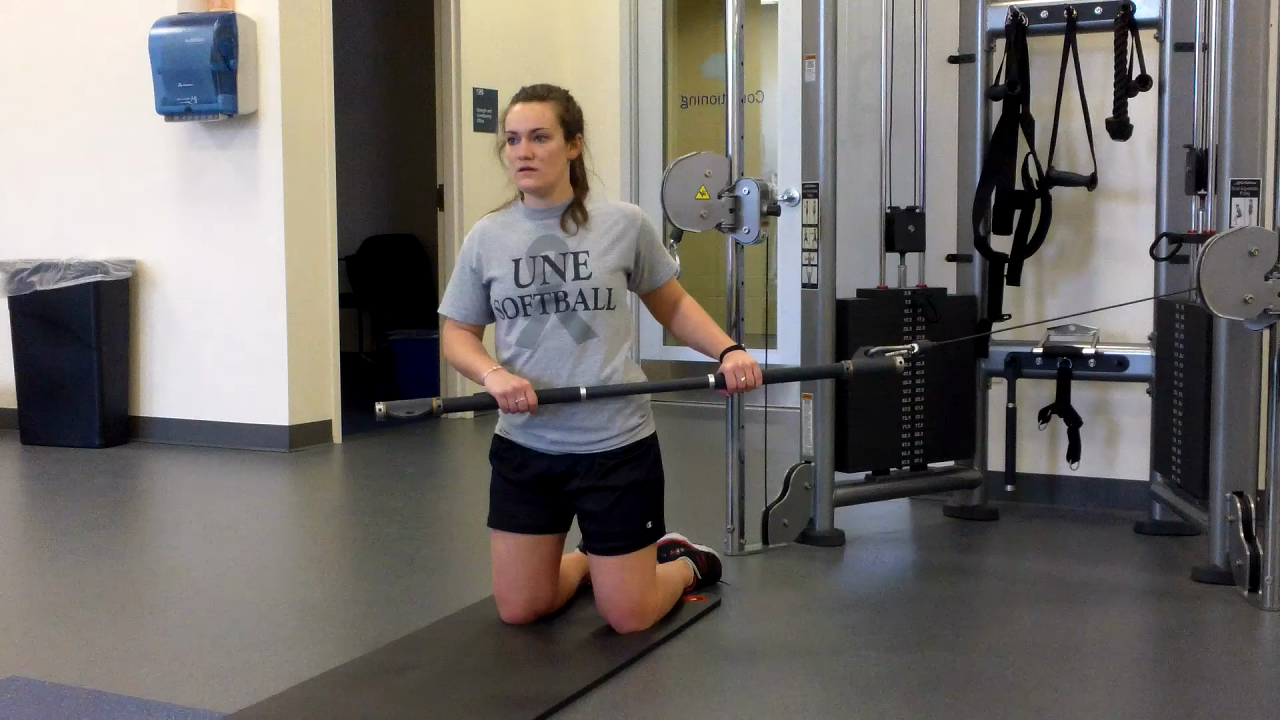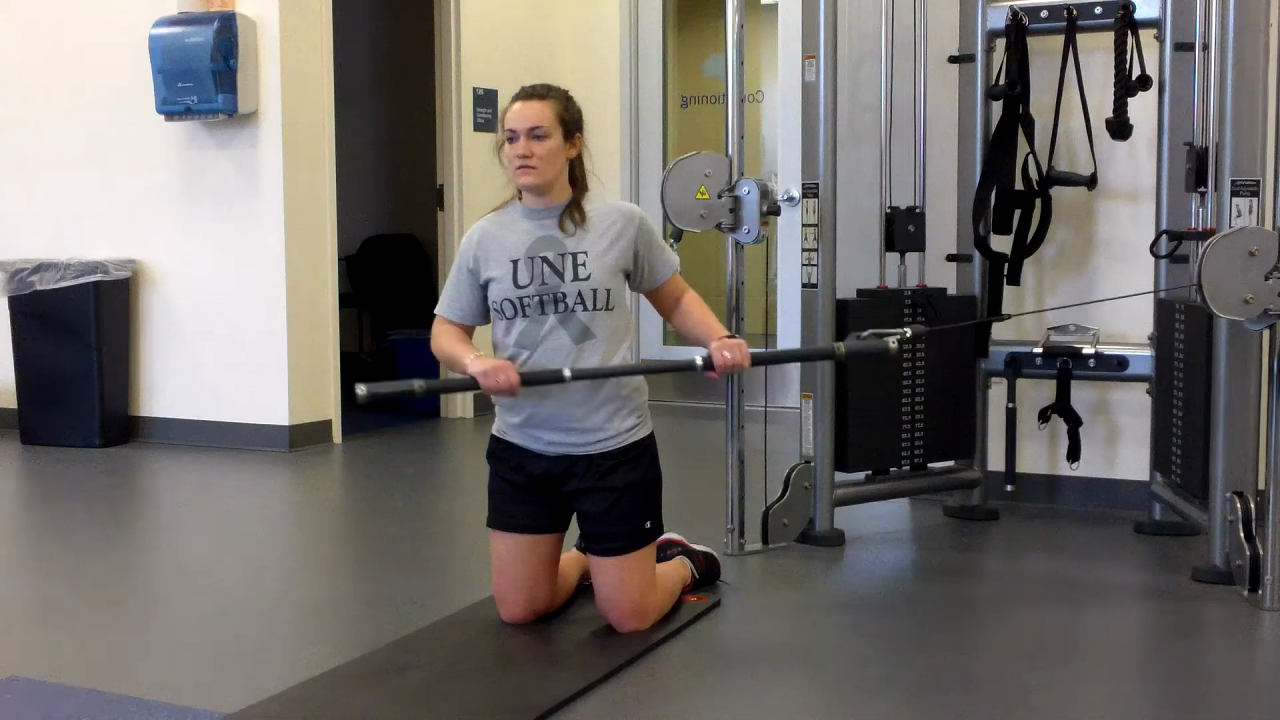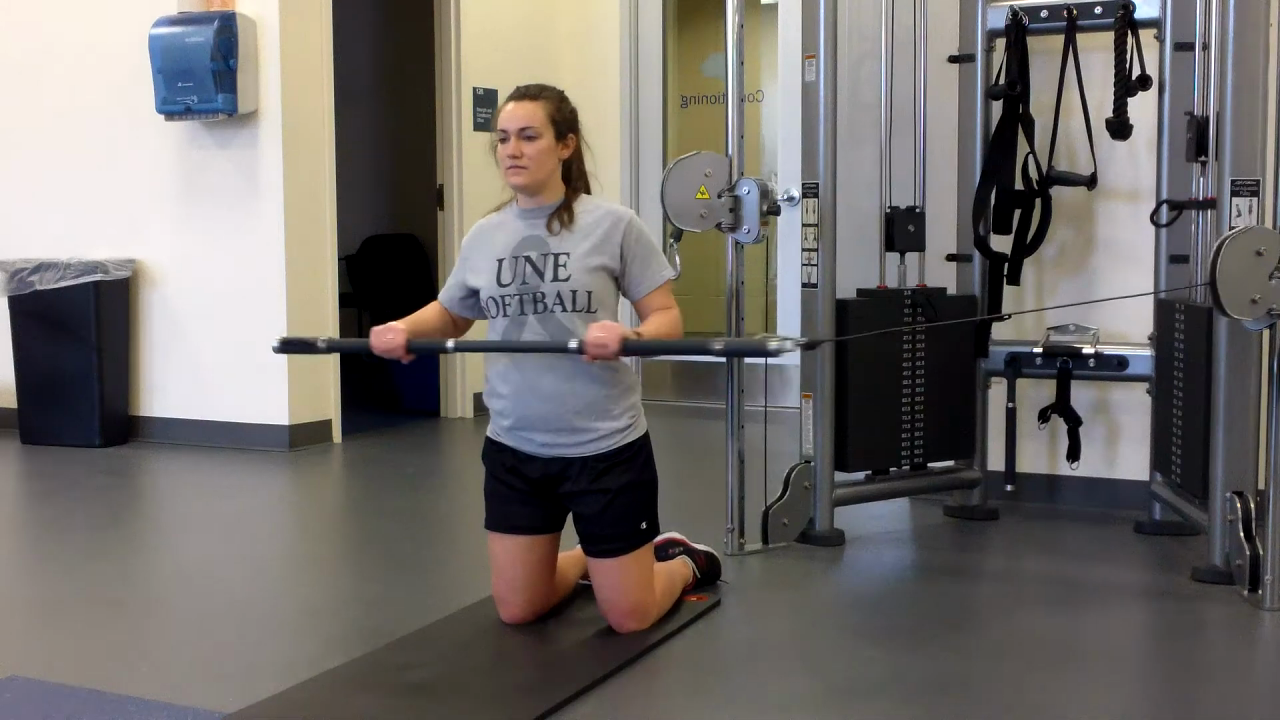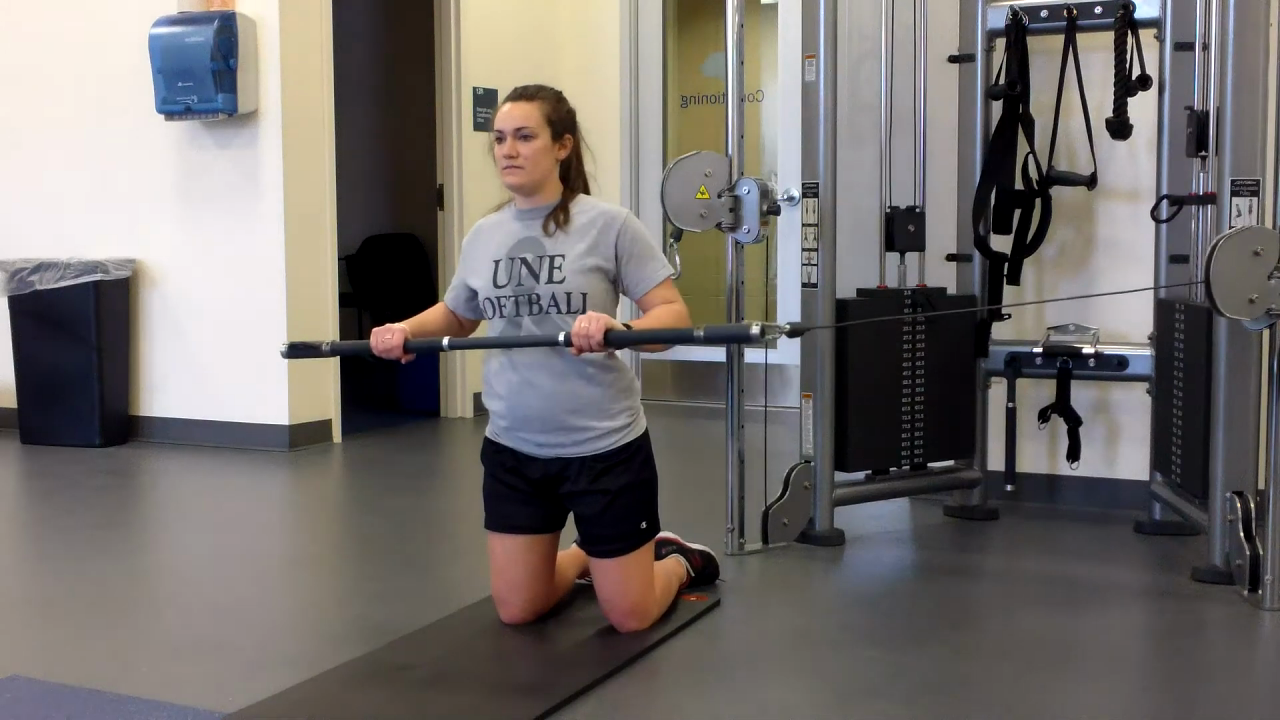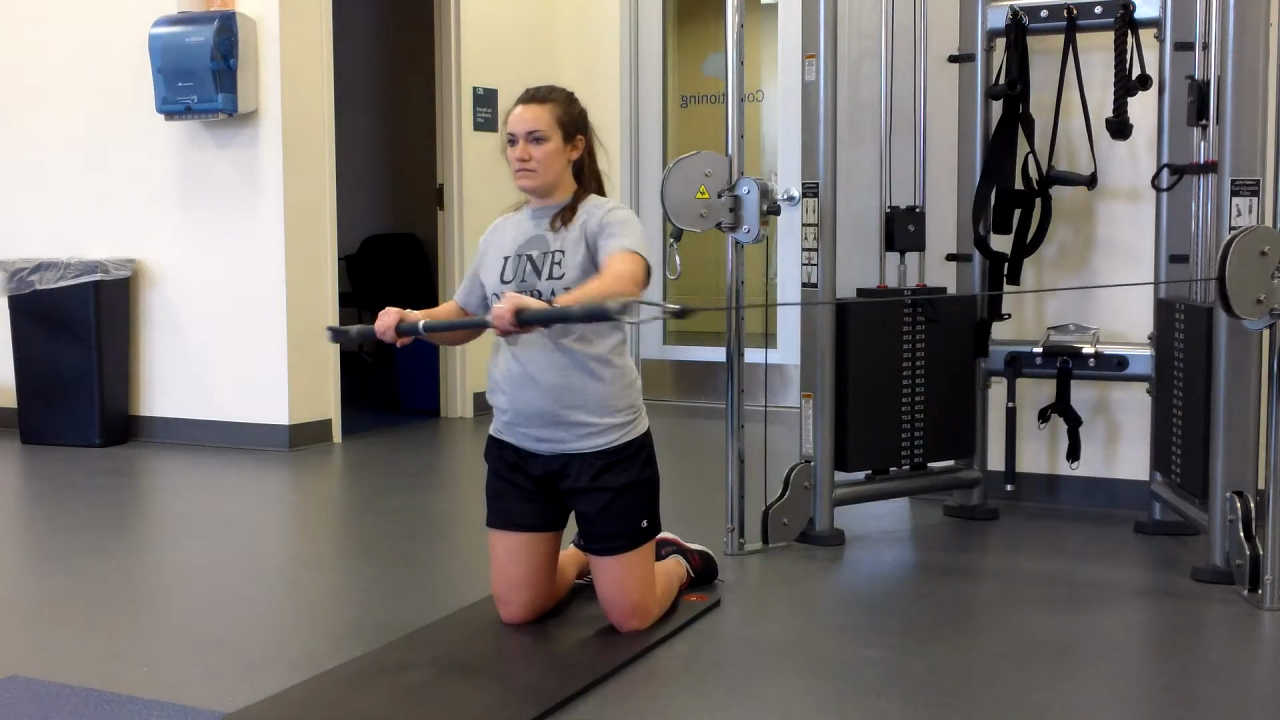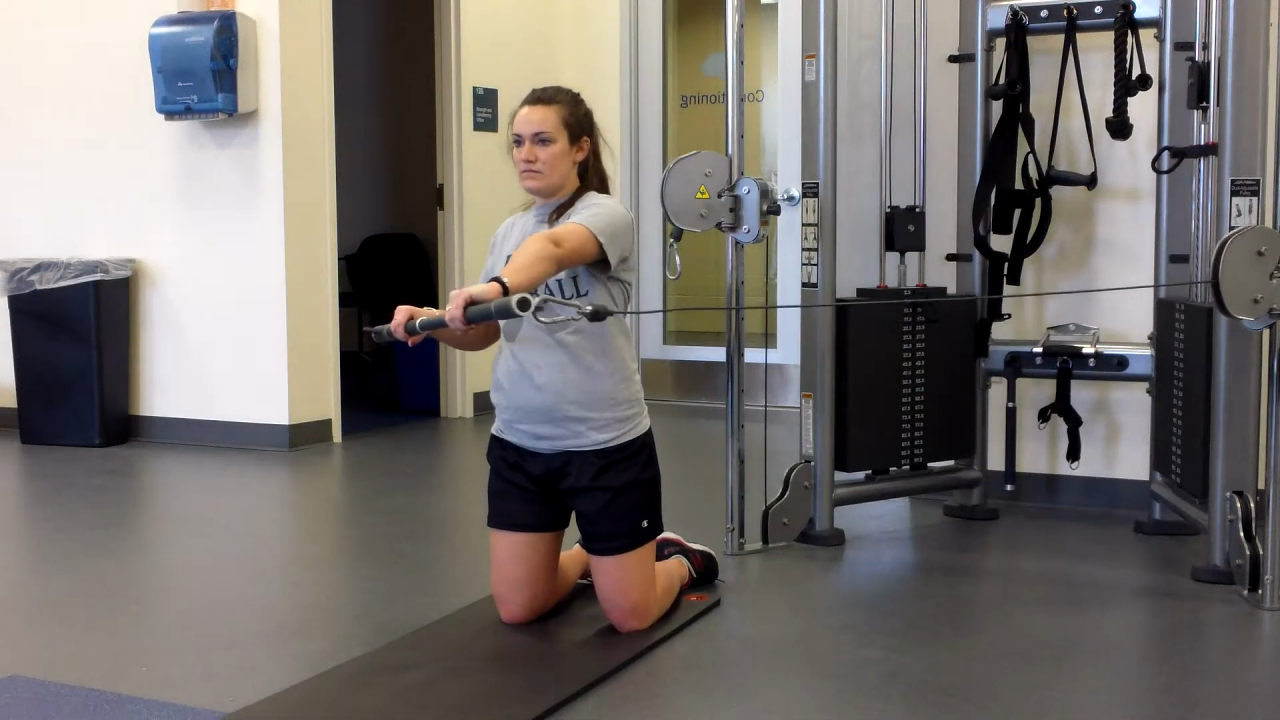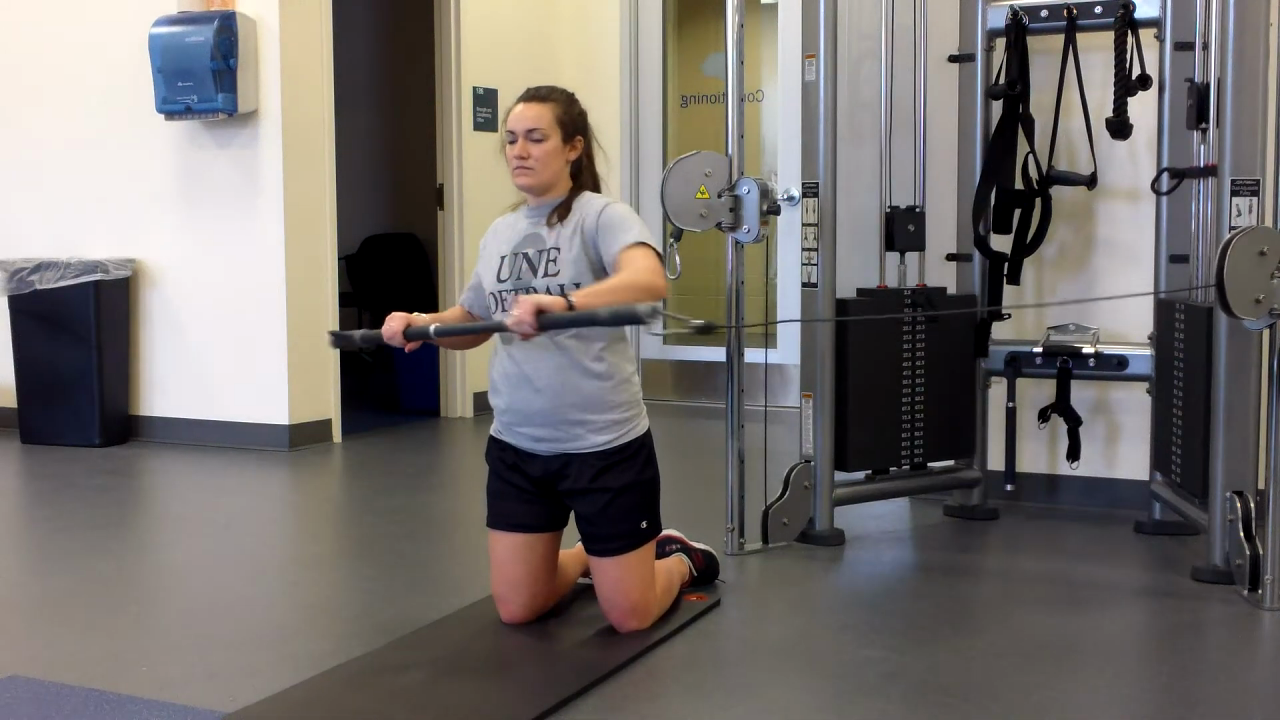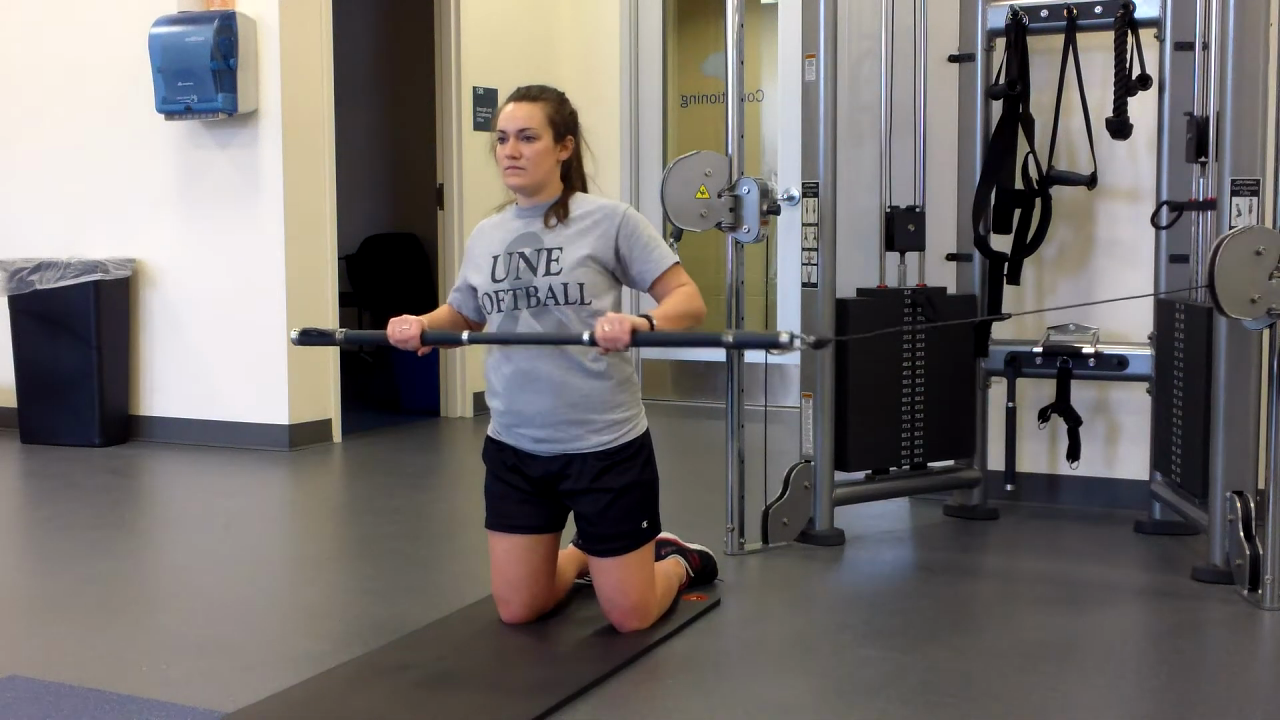
dt=0.4s
person 1, frame 1
left shoulder: (624, 224)
right shoulder: (486, 237)
left elbow: (672, 305)
right elbow: (457, 334)
left wrist: (728, 351)
right wrist: (492, 374)
left hip: (615, 444)
right hip: (524, 447)
left knee: (629, 617)
right knee: (519, 610)
left ankle: (686, 562)
right ankle: (591, 561)
person 1, frame 2
left shoulder: (622, 223)
right shoulder: (483, 238)
left elbow: (675, 298)
right elbow: (447, 330)
left wrist: (718, 338)
right wrist: (472, 359)
left hip: (612, 445)
right hip: (521, 448)
left knee: (630, 617)
right knee: (519, 611)
left ankle: (685, 562)
right ankle: (585, 557)
person 1, frame 3
left shoulder: (614, 225)
right shoulder: (483, 236)
left elbow: (667, 320)
right elbow: (451, 315)
left wrist: (628, 335)
right wrist: (404, 328)
left hip: (605, 446)
right hip: (514, 448)
left knee: (629, 617)
right knee: (517, 610)
left ankle: (681, 561)
right ankle: (587, 560)
person 1, frame 4
left shoulder: (610, 226)
right shoulder: (482, 236)
left elbow: (673, 315)
right elbow: (456, 317)
left wrist: (618, 329)
right wrist: (406, 330)
left hip: (603, 446)
right hip: (512, 449)
left knee: (629, 616)
right knee: (517, 611)
left ankle: (678, 560)
right ankle: (584, 556)
person 1, frame 5
left shoulder: (609, 219)
right shoulder: (498, 233)
left elbow: (626, 281)
right elbow: (460, 320)
left wrist: (547, 305)
right wrist: (412, 319)
left hip: (605, 444)
right hip: (517, 446)
left knee: (629, 616)
right knee: (516, 609)
left ankle: (678, 560)
right ankle: (583, 556)
person 1, frame 6
left shoulder: (603, 215)
right shoulder: (508, 231)
left elbow: (553, 247)
right elbow: (482, 332)
left wrist: (494, 287)
right wrist: (428, 320)
left hip: (605, 443)
right hip: (518, 444)
left knee: (631, 616)
right knee: (517, 609)
left ankle: (680, 561)
right ankle: (586, 558)
person 1, frame 7
left shoulder: (602, 216)
right shoulder: (498, 233)
left elbow: (649, 280)
right elbow: (471, 322)
left wrist: (563, 302)
right wrist: (419, 323)
left hip: (604, 443)
right hip: (517, 446)
left knee: (630, 616)
right knee: (516, 609)
left ankle: (680, 559)
right ankle: (585, 556)
person 1, frame 8
left shoulder: (610, 221)
right shoulder: (485, 235)
left elbow: (688, 299)
right elbow: (461, 317)
left wrist: (640, 324)
right wrist: (419, 324)
left hip: (605, 444)
right hip: (515, 447)
left knee: (631, 616)
right knee: (517, 611)
left ankle: (678, 560)
right ankle: (584, 555)
